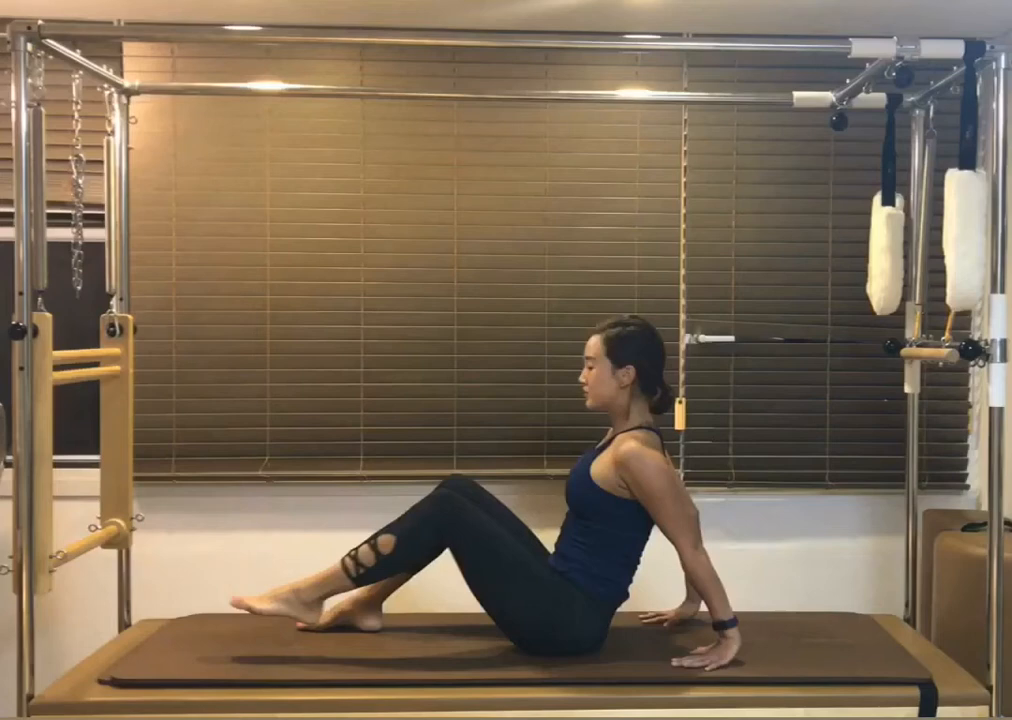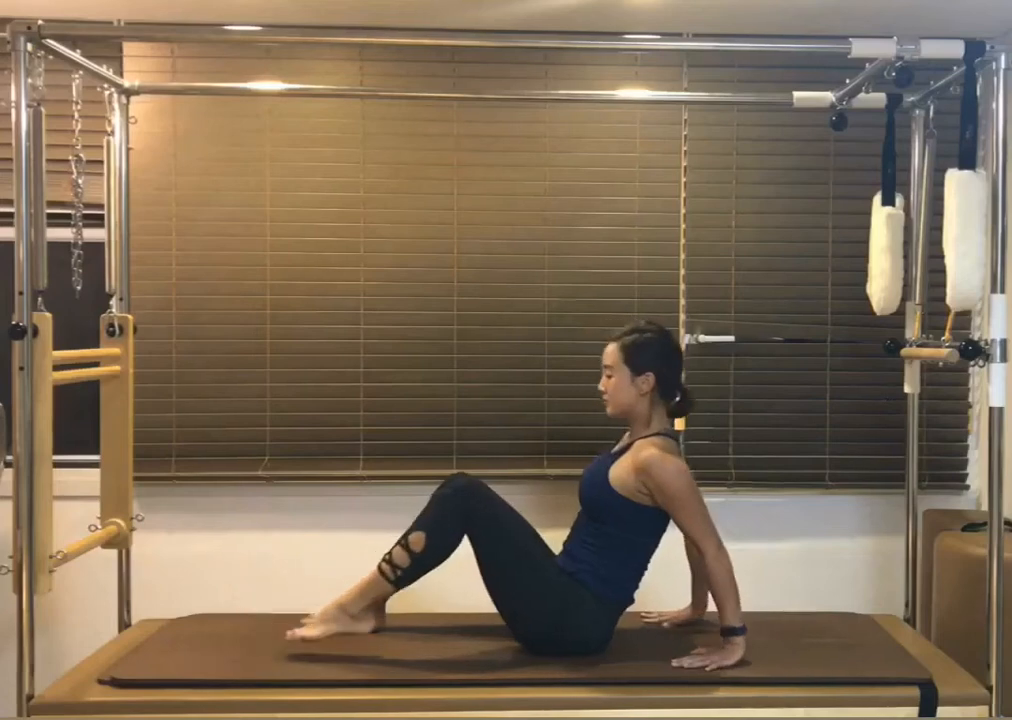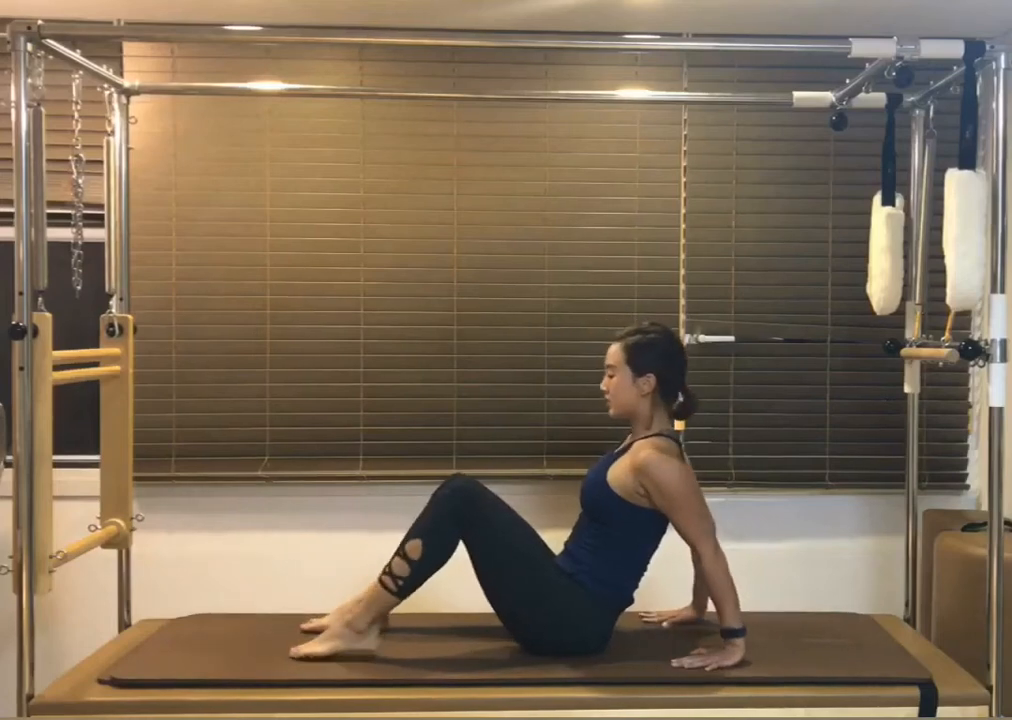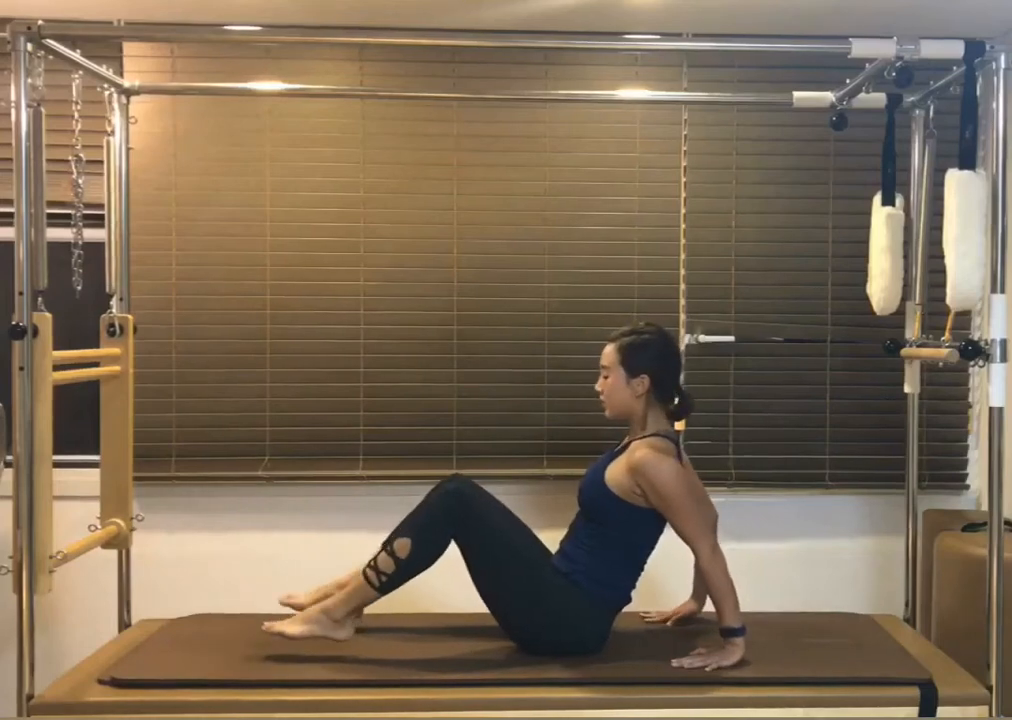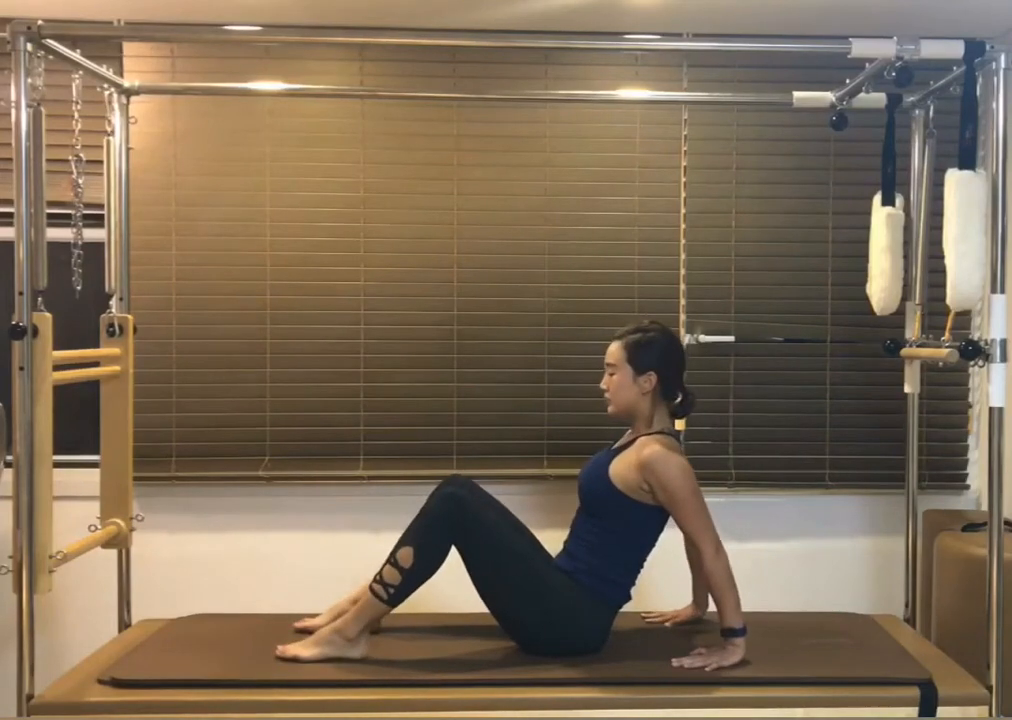
dt=0.4s
person 1, frame 1
left shoulder: (635, 455)
right shoulder: (627, 436)
left elbow: (690, 544)
right elbow: (690, 516)
left wrist: (728, 634)
right wrist: (690, 603)
left hip: (567, 621)
right hip: (557, 597)
left knee: (446, 513)
right knee: (459, 492)
left ankle: (308, 596)
right ankle: (365, 604)
person 1, frame 2
left shoulder: (654, 460)
right shoulder: (639, 441)
left elbow: (712, 546)
right elbow: (693, 533)
left wrist: (733, 639)
right wrist: (696, 607)
left hip: (571, 622)
right hip: (563, 598)
left knee: (464, 498)
right knee: (462, 491)
left ankle: (354, 610)
right ankle: (370, 599)
person 1, frame 3
left shoulder: (652, 461)
right shoulder: (647, 441)
left elbow: (708, 547)
right elbow: (704, 523)
left wrist: (733, 640)
right wrist: (696, 606)
left hip: (570, 621)
right hip: (565, 595)
left knee: (459, 502)
right knee: (461, 491)
left ankle: (358, 626)
right ankle: (370, 606)
person 1, frame 4
left shoulder: (650, 461)
right shoulder: (652, 443)
left elbow: (708, 547)
right elbow: (710, 514)
left wrist: (733, 639)
right wrist: (696, 601)
left hip: (568, 622)
right hip: (560, 596)
left knee: (455, 504)
right knee: (458, 492)
left ankle: (336, 614)
right ankle: (351, 592)
person 1, frame 5
left shoulder: (657, 458)
right shoulder: (640, 438)
left elbow: (710, 546)
right elbow: (692, 537)
left wrist: (733, 639)
right wrist: (697, 606)
left hip: (569, 620)
right hip: (561, 596)
left knee: (451, 508)
right knee: (457, 492)
left ankle: (347, 634)
right ankle: (366, 603)
